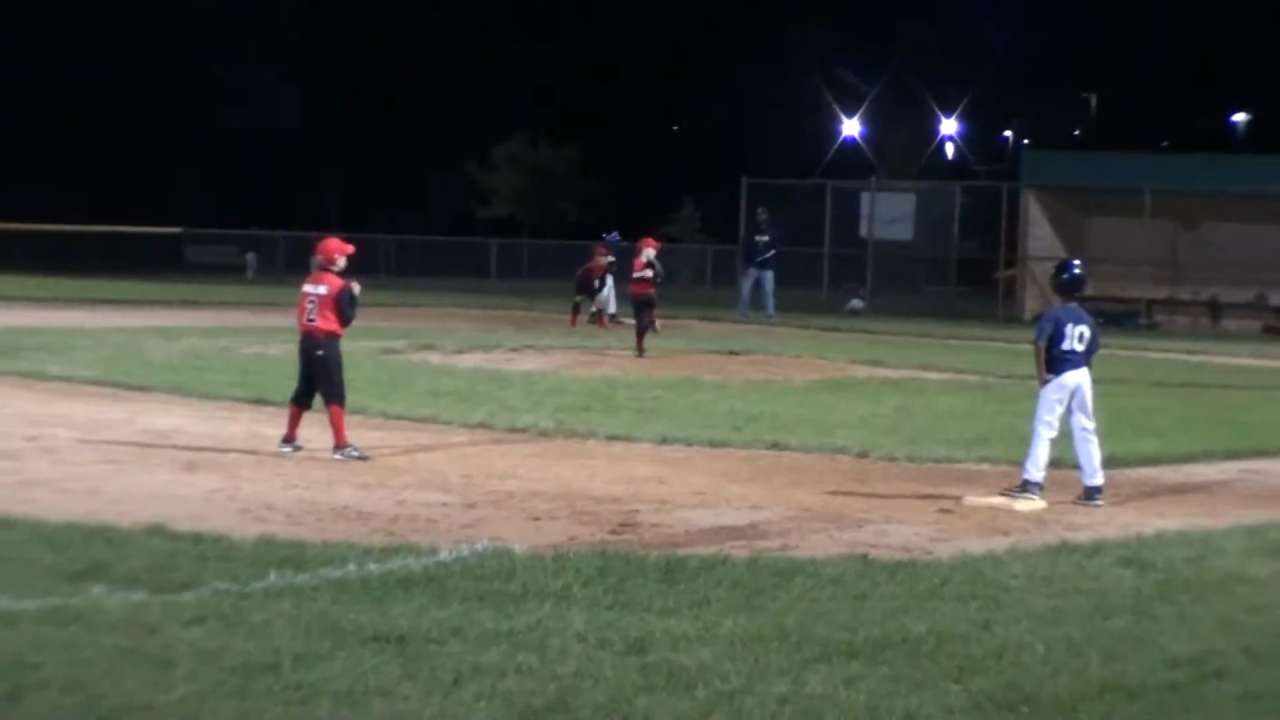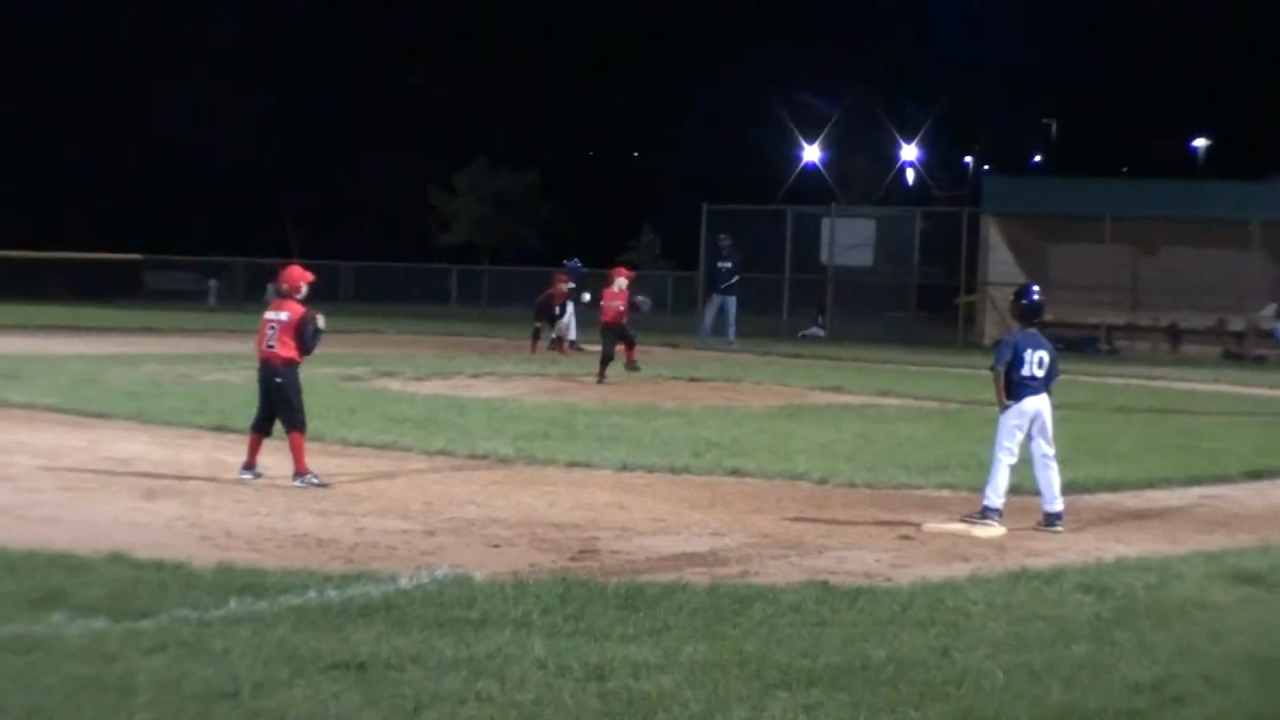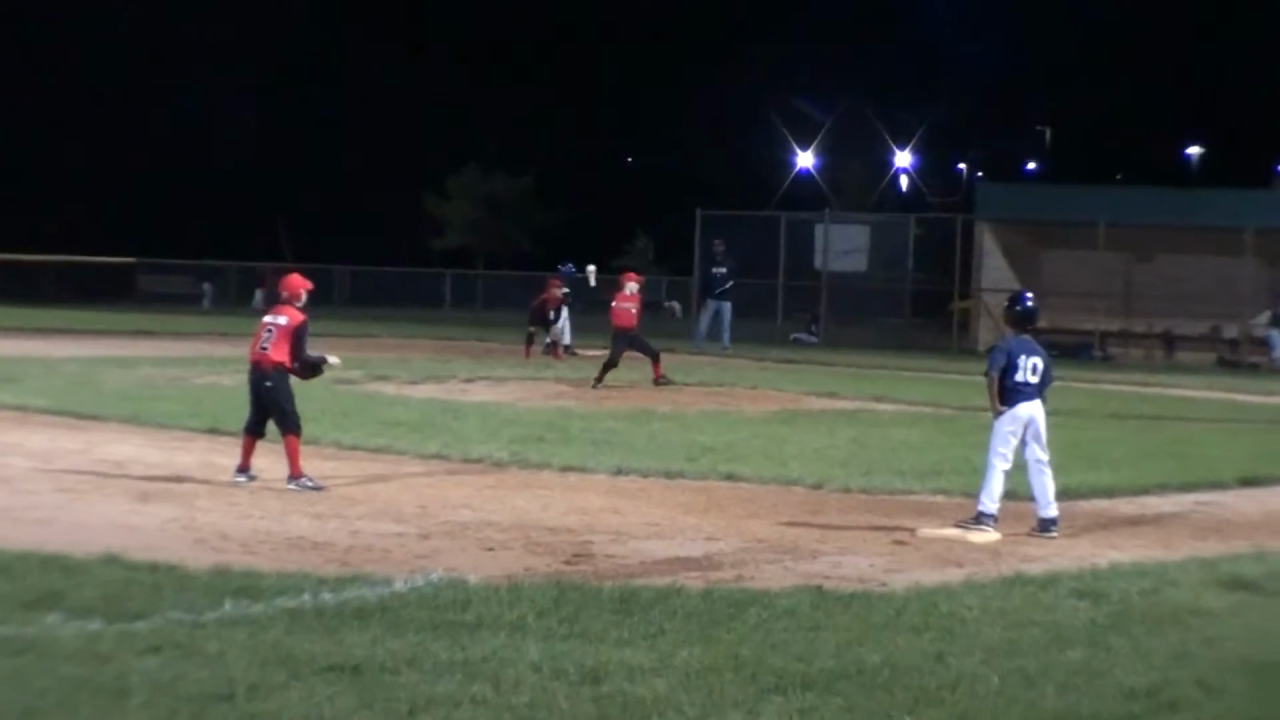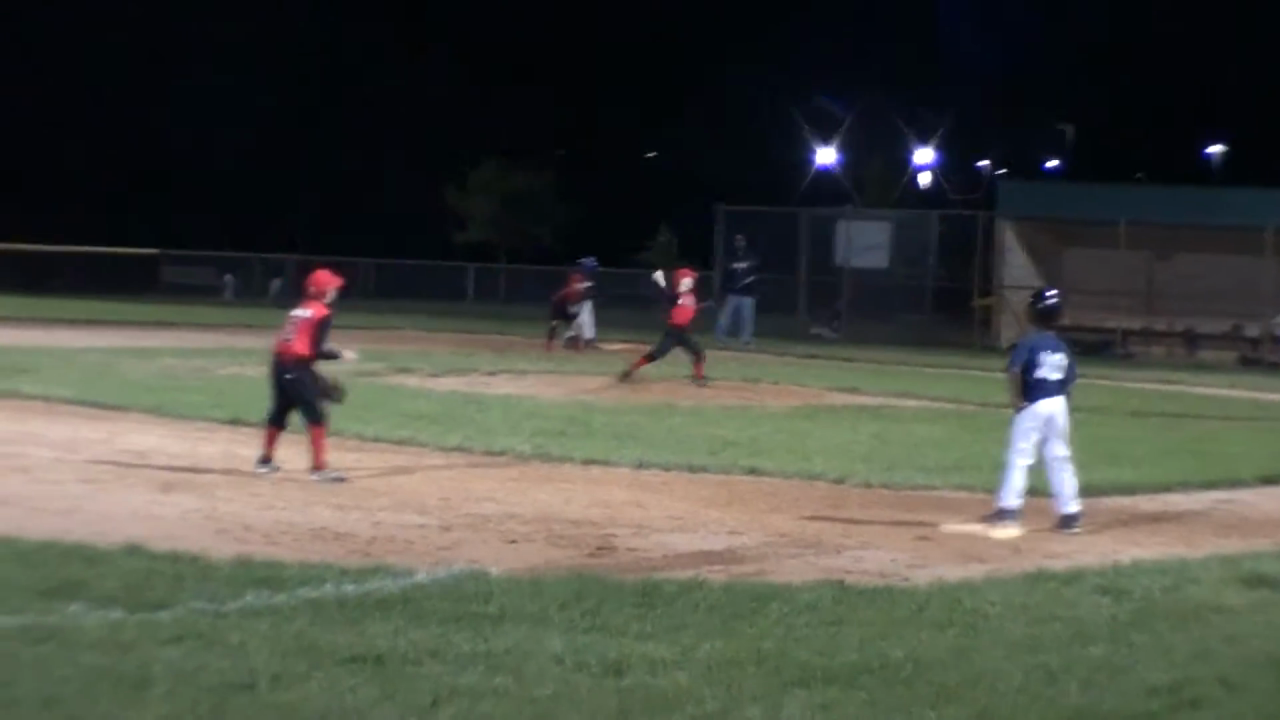
dt=0.2s
person 1, frame 1
left shoulder: (1053, 314)
right shoulder: (1087, 319)
left elbow: (1040, 344)
right elbow: (1091, 353)
left wrist: (1042, 374)
right wrist: (1079, 371)
left hip: (1058, 378)
right hip: (1082, 376)
left knee: (1044, 429)
right knee: (1086, 432)
left ankle: (1032, 483)
right ankle: (1094, 488)
person 1, frame 2
left shoulder: (1012, 340)
right shoulder: (1046, 345)
left elbow: (999, 370)
right elbow: (1050, 379)
left wrist: (1001, 400)
right wrist: (1039, 397)
left hip: (1018, 404)
right hip: (1042, 402)
left knee: (1004, 456)
right knee: (1046, 458)
left ankle: (992, 509)
right ankle: (1054, 514)
person 1, frame 3
left shoulder: (1006, 346)
right shoulder: (1040, 351)
left elbow: (993, 375)
right elbow: (1044, 385)
left wrist: (995, 405)
right wrist: (1033, 403)
left hip: (1012, 409)
right hip: (1035, 408)
left knee: (998, 461)
right knee: (1039, 463)
left ankle: (987, 515)
right ankle: (1049, 520)
person 1, frame 4
left shoulder: (1029, 342)
right shoulder: (1062, 347)
left elbow: (1014, 371)
right elbow: (1068, 381)
left wrist: (1017, 401)
right wrist: (1057, 399)
left hip: (1034, 406)
right hip: (1058, 404)
left knee: (1019, 457)
right knee: (1060, 460)
left ankle: (1008, 509)
right ankle: (1070, 515)
person 2, frame 1
left shoulder: (309, 281)
right shoulder: (339, 285)
right elbow: (346, 320)
right wrist: (354, 296)
left hip: (307, 341)
right hip: (326, 343)
left knee: (304, 390)
right knee: (334, 394)
left ankle: (288, 439)
right ankle: (341, 446)
person 2, frame 2
left shoulder: (271, 308)
right shoulder: (300, 313)
right elbow: (306, 348)
right wrist: (318, 329)
left hip: (266, 368)
right hip: (285, 370)
left knee: (264, 417)
right knee: (295, 421)
left ankle: (249, 466)
right ankle: (301, 473)
person 2, frame 3
left shoulder: (271, 314)
right shoulder: (299, 319)
right elbow: (300, 357)
left wrist: (295, 368)
right wrist: (325, 360)
left hip: (257, 371)
right hip: (275, 374)
left knee: (256, 420)
right knee: (290, 424)
left ankle: (243, 469)
right ankle: (296, 476)
person 2, frame 4
left shoulder: (301, 308)
right shoulder: (323, 313)
right elbow: (314, 350)
right wrist: (338, 354)
left hip: (280, 363)
right hip: (296, 366)
left knee: (279, 412)
right knee: (316, 415)
left ankle: (265, 460)
right ankle: (319, 467)
